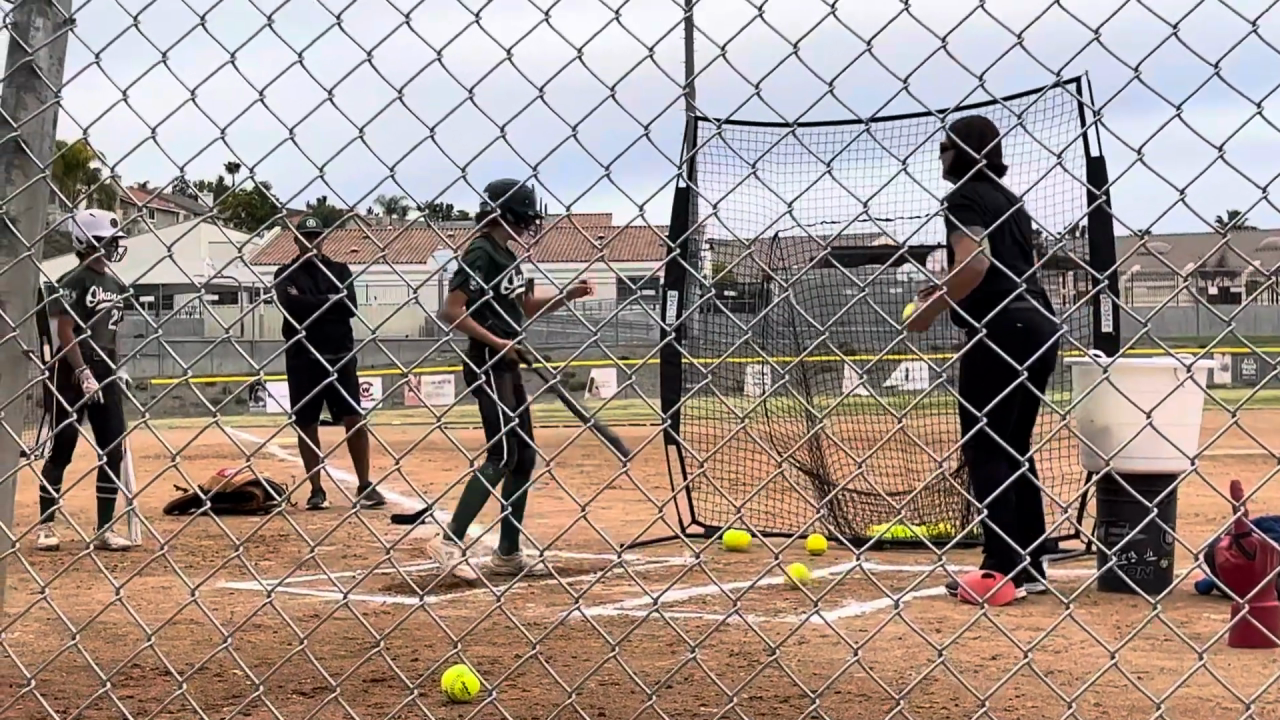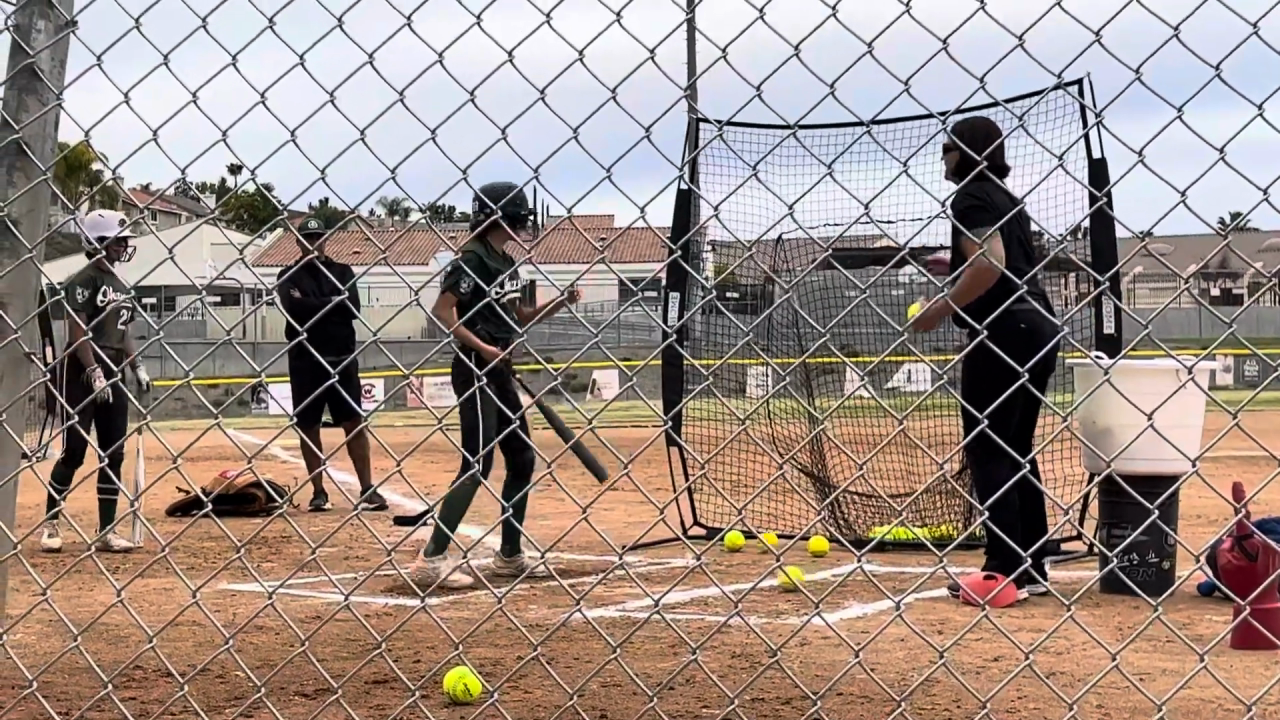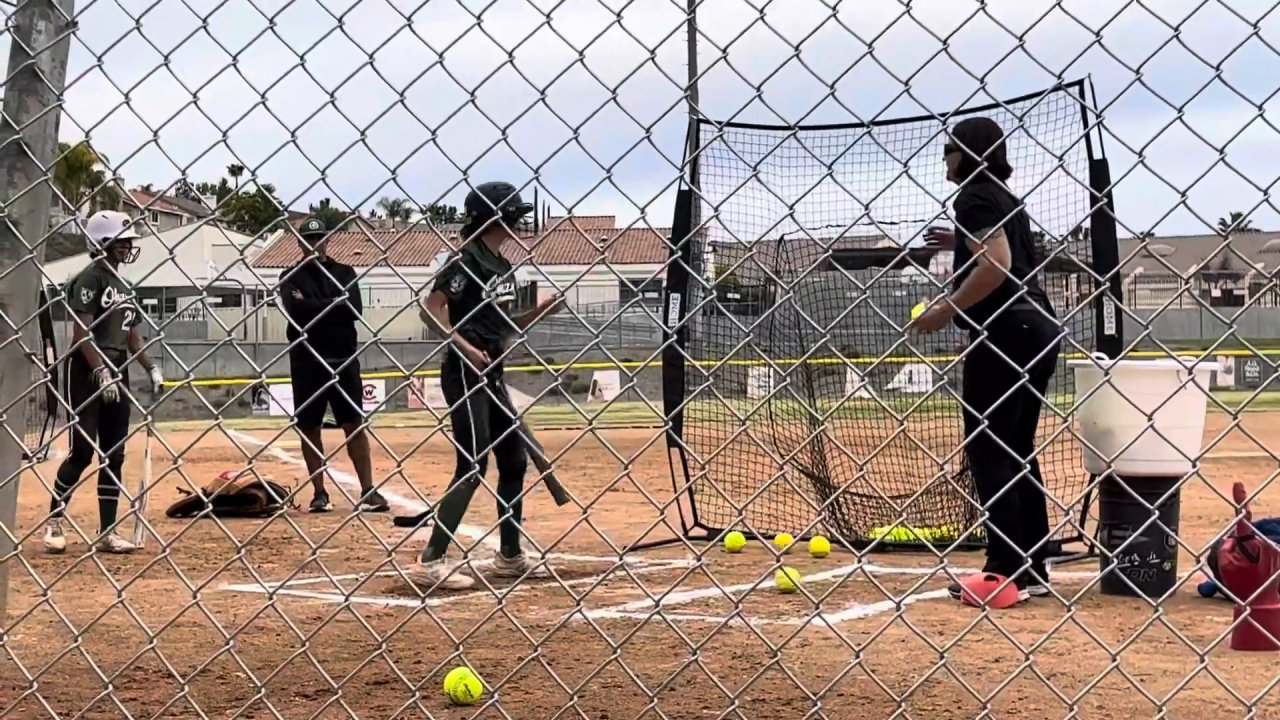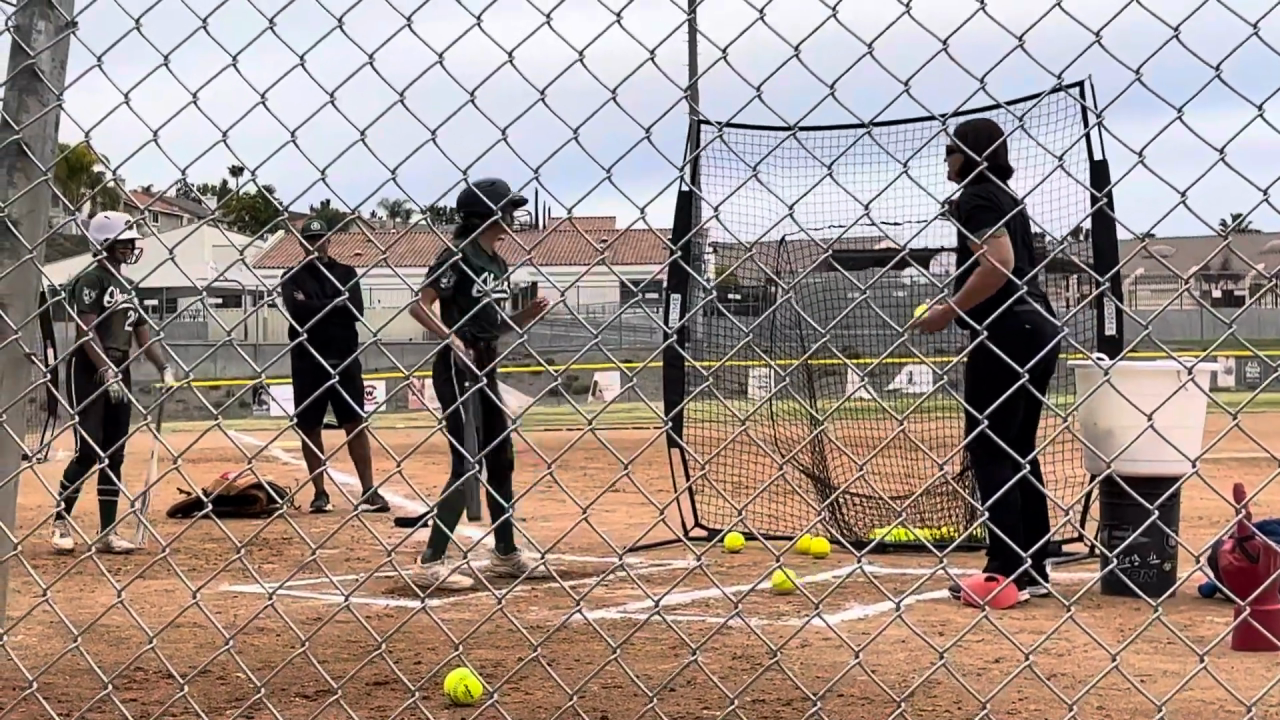
dt=0.1s
person 1, frame 1
left shoulder: (964, 196)
right shoulder: (1010, 200)
left elbow: (974, 264)
left wrist: (931, 308)
right wrist: (948, 293)
left hip: (1000, 332)
right hip: (1038, 326)
left knee: (985, 450)
right knee: (1015, 449)
left ankle: (1002, 571)
right ankle: (1029, 567)
person 1, frame 2
left shoulder: (970, 197)
right shoulder: (1007, 199)
left elbow: (990, 266)
left wrist: (941, 308)
right wrist: (957, 265)
left hip: (1003, 332)
right hip: (1038, 327)
left knee: (988, 451)
right knee: (1016, 451)
left ankle: (1005, 573)
right ankle: (1031, 567)
person 1, frame 3
left shoulder: (973, 197)
right shoulder: (1006, 199)
left elbow: (997, 267)
left wrist: (946, 309)
right wrist: (960, 246)
left hip: (1004, 332)
right hip: (1038, 328)
left knee: (988, 451)
right knee: (1018, 451)
left ankle: (1006, 573)
right ankle: (1032, 568)
person 1, frame 4
left shoulder: (977, 196)
right shoulder: (1005, 197)
left elbow: (1000, 265)
left wrist: (947, 310)
left hip: (1006, 332)
right hip: (1038, 329)
left knee: (990, 451)
right knee: (1019, 451)
left ankle: (1007, 573)
right ankle: (1032, 569)
person 2, frame 1
left shoulder: (509, 256)
right shoulder: (481, 254)
left elbow: (525, 307)
right elbow: (451, 312)
left wrist: (568, 294)
right wrist: (495, 342)
left hip: (505, 365)
right hip: (487, 364)
left knee: (523, 459)
right knee: (502, 456)
left ankle: (508, 552)
right ankle: (448, 540)
person 2, frame 2
left shoulder: (508, 262)
right shoulder: (472, 258)
right elbow: (442, 312)
left wrist: (553, 305)
right wrist: (481, 346)
left hip: (500, 371)
right hip: (475, 370)
left knee: (522, 460)
right knee: (477, 464)
left ankle: (510, 555)
right ankle: (432, 557)
person 2, frame 3
left shoulder: (503, 264)
right shoulder: (466, 258)
right elbow: (431, 309)
left wrist: (542, 310)
right wrist: (465, 349)
left hip: (490, 373)
right hip: (464, 372)
left knee: (514, 462)
right knee: (473, 466)
left ankle: (510, 556)
right ankle: (431, 561)
person 2, frame 4
left shoulder: (498, 263)
right shoulder: (457, 255)
right elbow: (420, 306)
left wrist: (525, 315)
right wrist: (450, 338)
left hip: (485, 369)
right hip: (456, 369)
left knee: (502, 460)
right knee: (467, 465)
left ankle: (505, 553)
right ankle: (430, 563)
person 3, frame 1
left shoulder: (114, 283)
right shoulder: (73, 280)
right elbow: (65, 332)
left wrist: (119, 370)
right wrist: (84, 374)
left hip: (105, 373)
right hip: (74, 373)
left knee: (113, 452)
right knee: (61, 451)
left ankle: (105, 530)
right ankle: (46, 525)
person 3, frame 2
left shoulder: (122, 284)
right shoulder: (84, 279)
right elbow: (77, 332)
left wrist: (138, 368)
right wrist: (94, 372)
left hip: (112, 373)
right hip: (82, 372)
left knee: (113, 454)
right knee: (74, 452)
left ankle: (106, 531)
right ankle: (51, 524)
person 3, frame 3
left shoulder: (125, 285)
right shoulder: (87, 280)
right elbow: (81, 332)
left wrist: (152, 369)
right wrist: (101, 373)
left hip: (116, 373)
right hip: (86, 372)
left knee: (114, 455)
right knee: (81, 452)
left ankle: (107, 532)
right ankle: (54, 522)
person 3, frame 4
left shoulder: (129, 286)
right shoulder: (90, 279)
left elbow: (142, 334)
right elbow: (86, 332)
left wrist: (164, 368)
right wrist: (106, 373)
left hip: (120, 373)
right hip: (89, 372)
left knee: (113, 455)
right knee: (88, 451)
left ankle: (106, 532)
right ankle: (61, 523)
person 4, frame 1
left shoulder: (340, 270)
right shoulder: (287, 274)
left elbow: (350, 307)
right elbow: (292, 305)
left wrist: (312, 305)
right wrist: (330, 301)
left hip: (340, 355)
right hip: (303, 358)
left knee: (354, 420)
right knee: (307, 425)
left ankle: (364, 486)
right ankle: (316, 490)
person 4, frame 2
left shoulder: (343, 272)
right shoulder: (289, 276)
left elbow: (353, 309)
right elbow: (295, 307)
left wrist: (315, 310)
right wrist: (333, 304)
left hip: (342, 357)
right hip: (306, 360)
left knee: (355, 423)
right knee: (308, 426)
left ankle: (367, 491)
right ankle: (319, 492)
person 4, frame 3
left shoulder: (345, 272)
right shoulder: (291, 277)
left elbow: (355, 310)
right elbow: (297, 309)
left wrist: (317, 310)
right wrist: (334, 304)
left hip: (343, 359)
right hip: (307, 361)
left knee: (355, 425)
right knee: (309, 427)
left ankle: (368, 492)
right ankle: (319, 492)
person 4, frame 4
left shoulder: (346, 273)
right shoulder: (293, 277)
left elbow: (356, 311)
right elbow: (298, 310)
left wrist: (318, 311)
right wrist: (335, 305)
left hip: (344, 359)
right hip: (308, 361)
left knee: (356, 424)
right knee: (310, 428)
left ankle: (368, 492)
right ankle: (320, 493)
